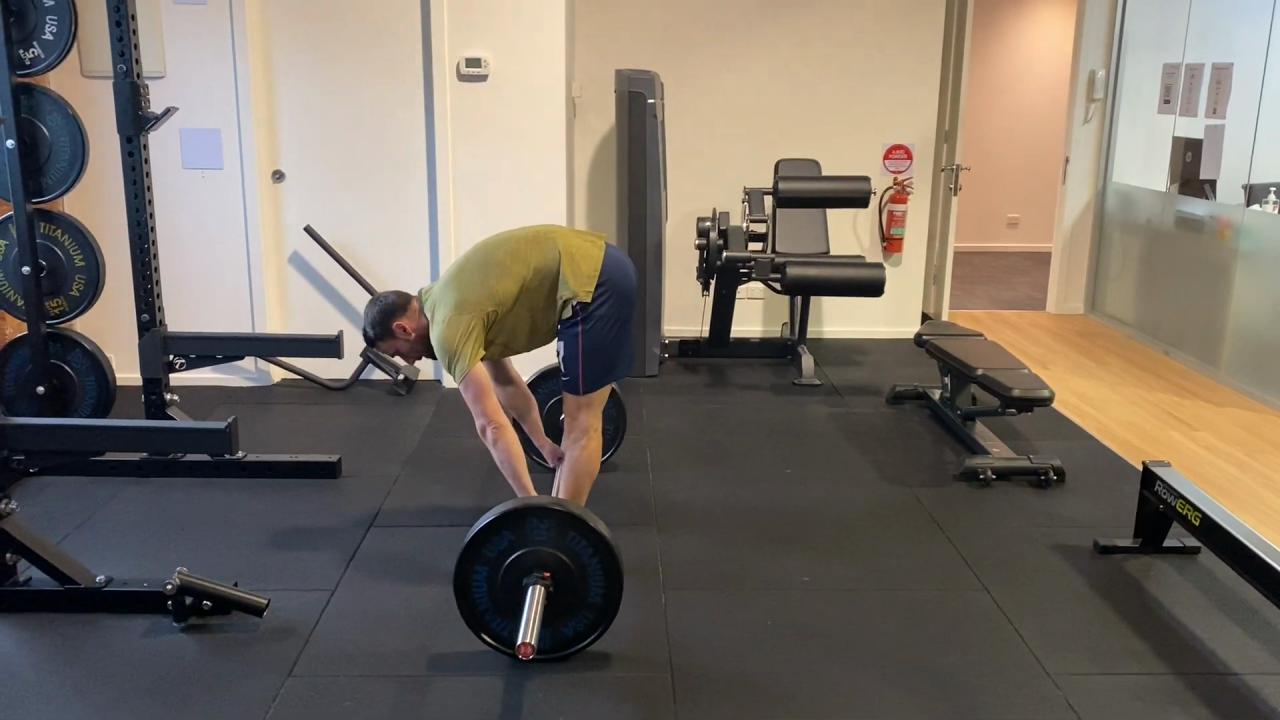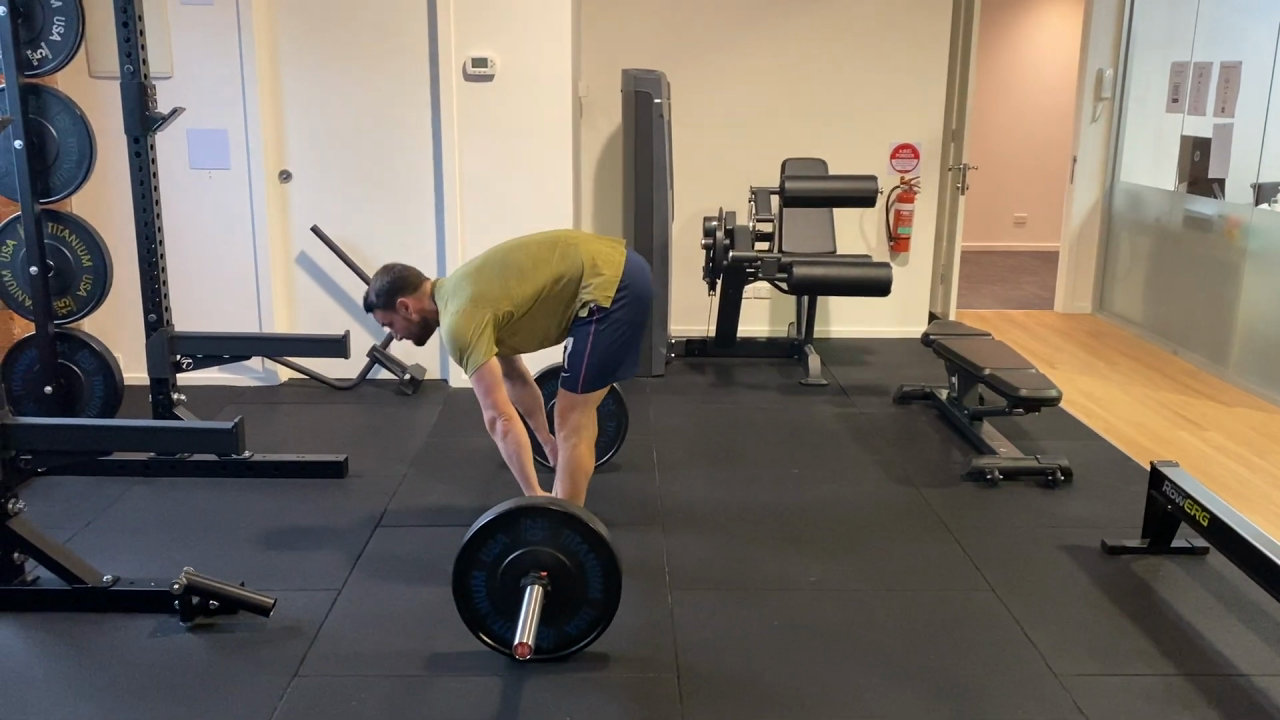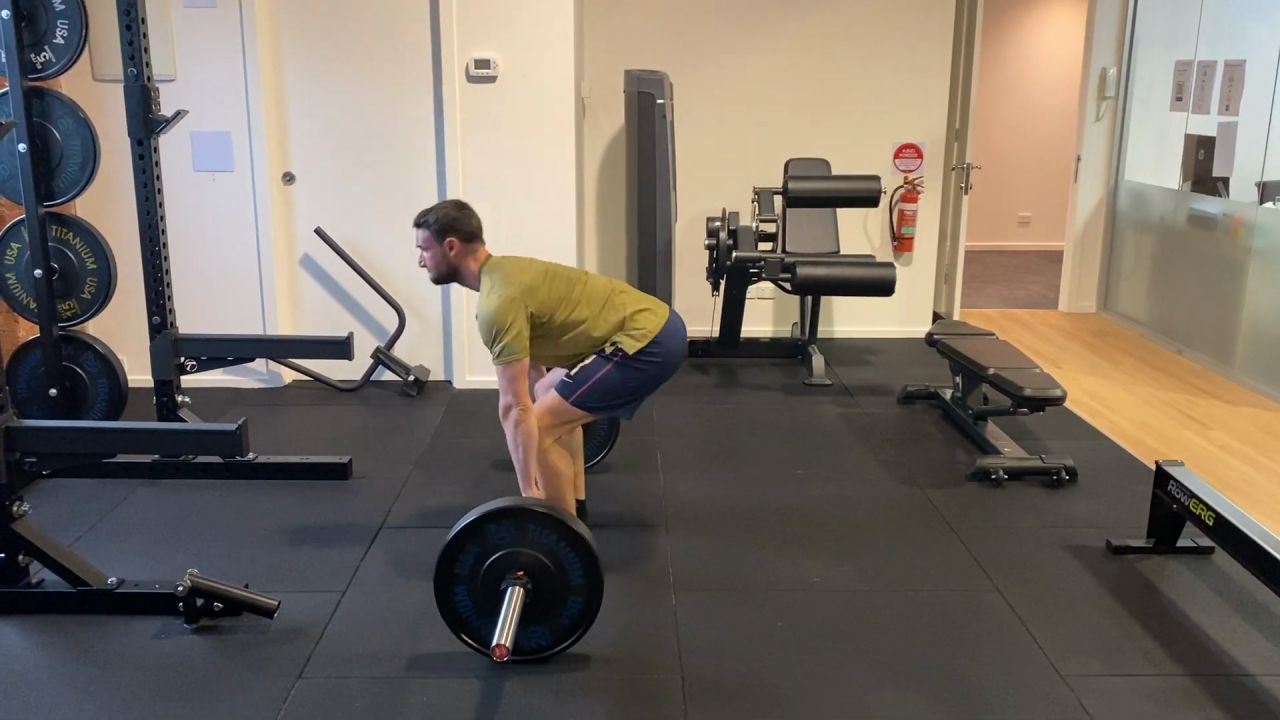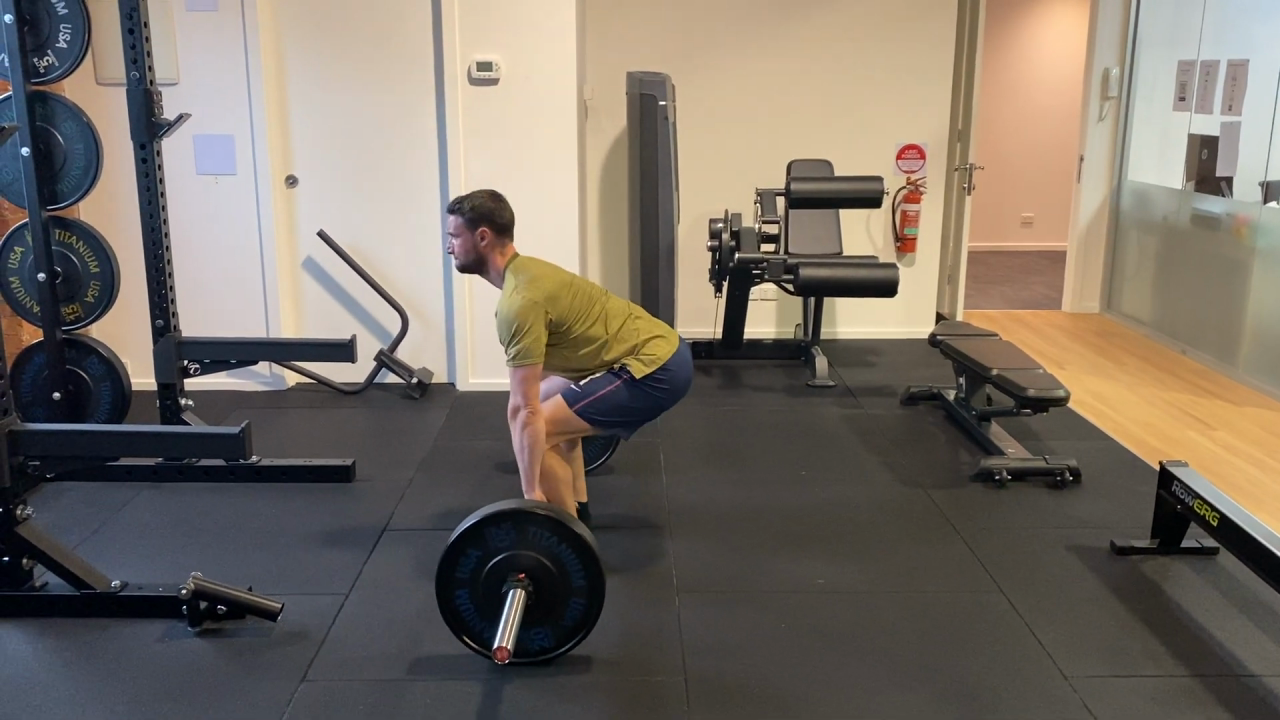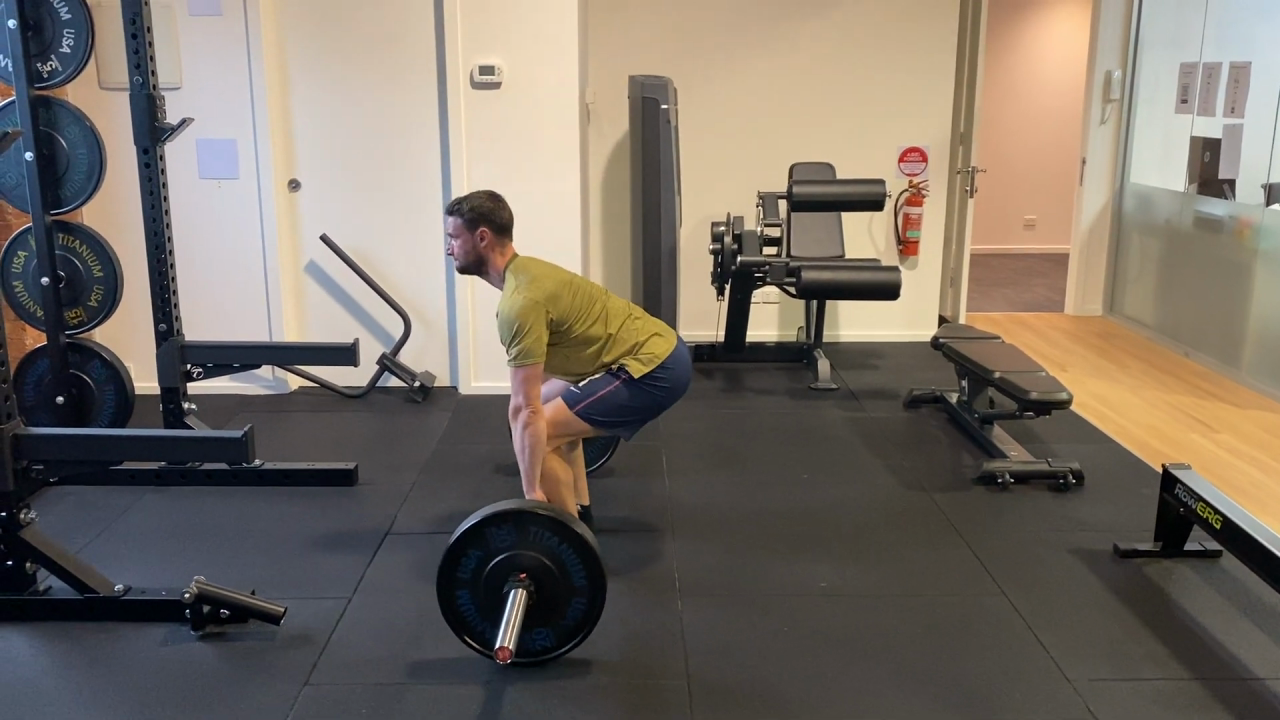
dt=0.4s
person 1, frame 1
left shoulder: (448, 328)
right shoulder: (450, 306)
left elbow: (491, 424)
right elbow: (506, 383)
right wrist: (543, 443)
left hip: (590, 278)
right hip: (600, 265)
left knee: (581, 419)
right knee: (578, 413)
person 1, frame 2
left shoulder: (459, 321)
right shoulder: (460, 297)
left elbow: (499, 418)
right elbow: (515, 378)
left wrist: (535, 497)
right wrist: (547, 440)
left hip: (609, 283)
left knee: (572, 416)
right knee: (575, 412)
person 1, frame 3
left shoulder: (498, 304)
right shoulder: (504, 275)
left elbow: (515, 408)
left wrist: (529, 493)
left hip: (648, 341)
right hip: (655, 325)
left knee: (542, 426)
right knee: (549, 398)
right ankle: (575, 509)
person 1, frame 4
left shoulder: (519, 302)
right shoulder: (526, 274)
left elbow: (524, 410)
right elbow: (544, 365)
left wrist: (531, 494)
left hip: (654, 369)
right hip: (658, 351)
left knee: (538, 431)
right knee: (549, 408)
right ankle: (575, 509)
person 1, frame 5
left shoulder: (520, 303)
right shoulder: (526, 274)
left elbow: (524, 410)
right elbow: (544, 363)
left wrist: (531, 494)
left hip: (653, 369)
right hip: (657, 352)
left knee: (541, 431)
right knee: (553, 412)
right ankle: (578, 511)
